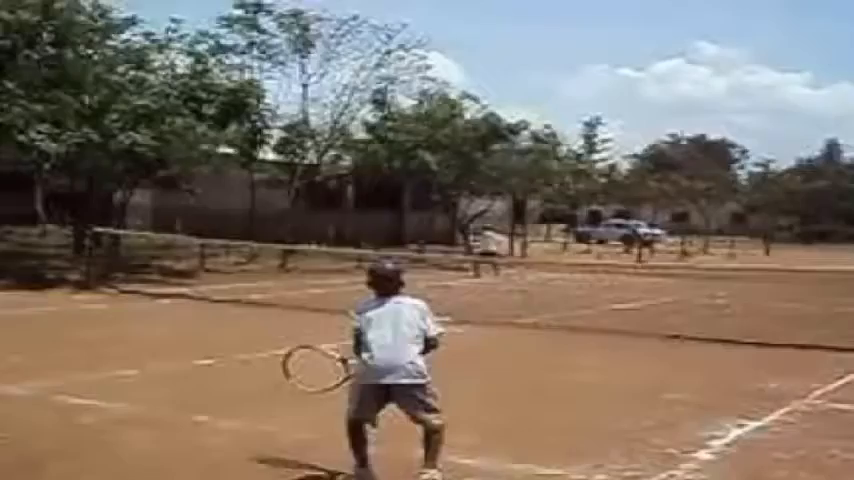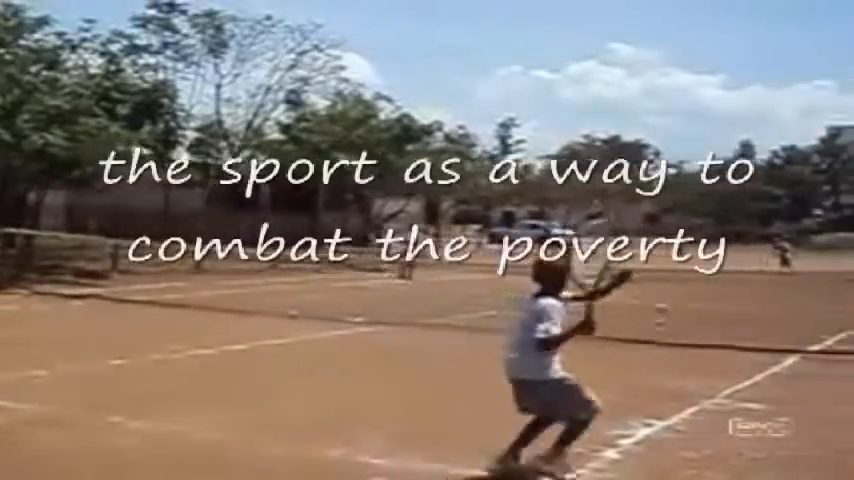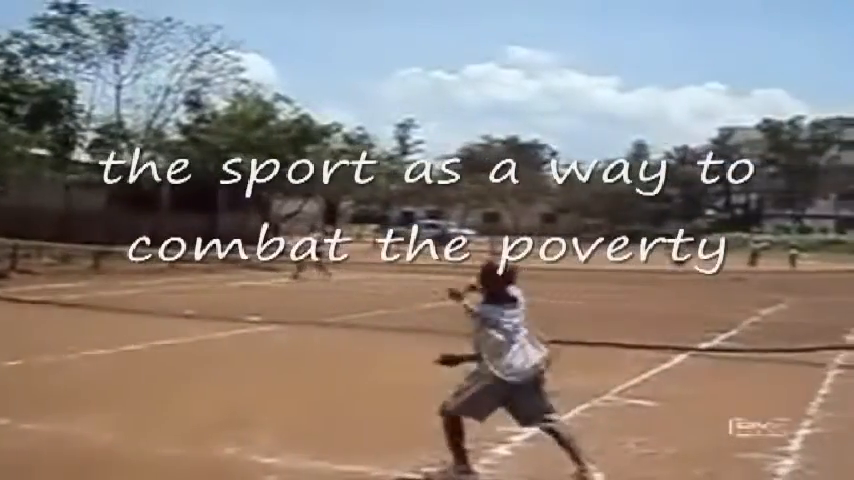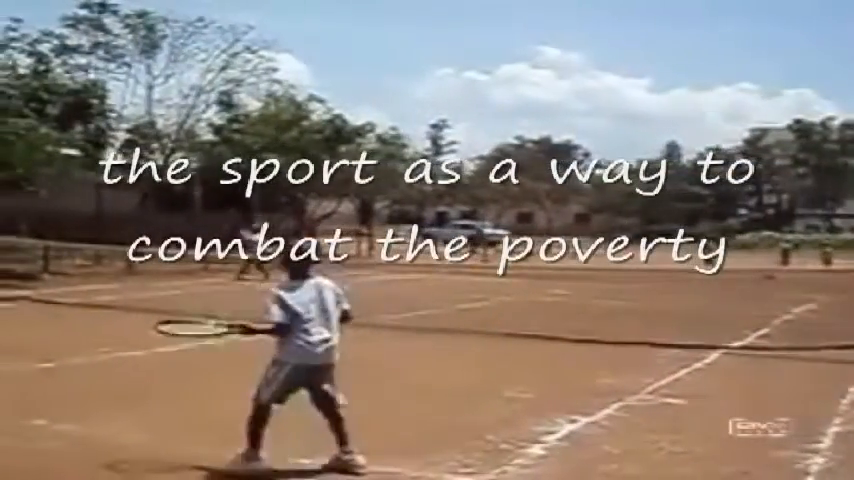
dt=1s
person 1, frame 1
left shoulder: (364, 309)
right shoulder: (418, 306)
left elbow: (358, 346)
right elbow: (432, 342)
left hip: (372, 372)
right hip: (410, 371)
left knee: (355, 418)
right knee: (434, 422)
person 1, frame 2
left shoulder: (541, 300)
right shoulder: (549, 306)
left elbow: (582, 298)
right elbow: (546, 343)
right wrist: (577, 328)
left hip: (520, 371)
right hip: (540, 374)
left knee: (550, 413)
right knee: (588, 412)
left ankle: (508, 458)
right ankle: (552, 458)
person 1, frame 3
left shoulder: (486, 316)
right shoulder: (514, 295)
left elbow: (493, 353)
left wrist: (455, 359)
right wrist: (472, 290)
left hip: (503, 373)
right hip: (530, 369)
left knee: (449, 412)
right knee: (548, 422)
person 1, frame 4
left shoulder: (282, 293)
right shoulder: (329, 286)
left elbow: (281, 328)
right elbow: (346, 316)
left wrist: (255, 330)
left hip: (293, 357)
right hip: (324, 356)
left knee: (262, 402)
right knee: (329, 405)
left ankle: (252, 455)
right ankle: (348, 454)
